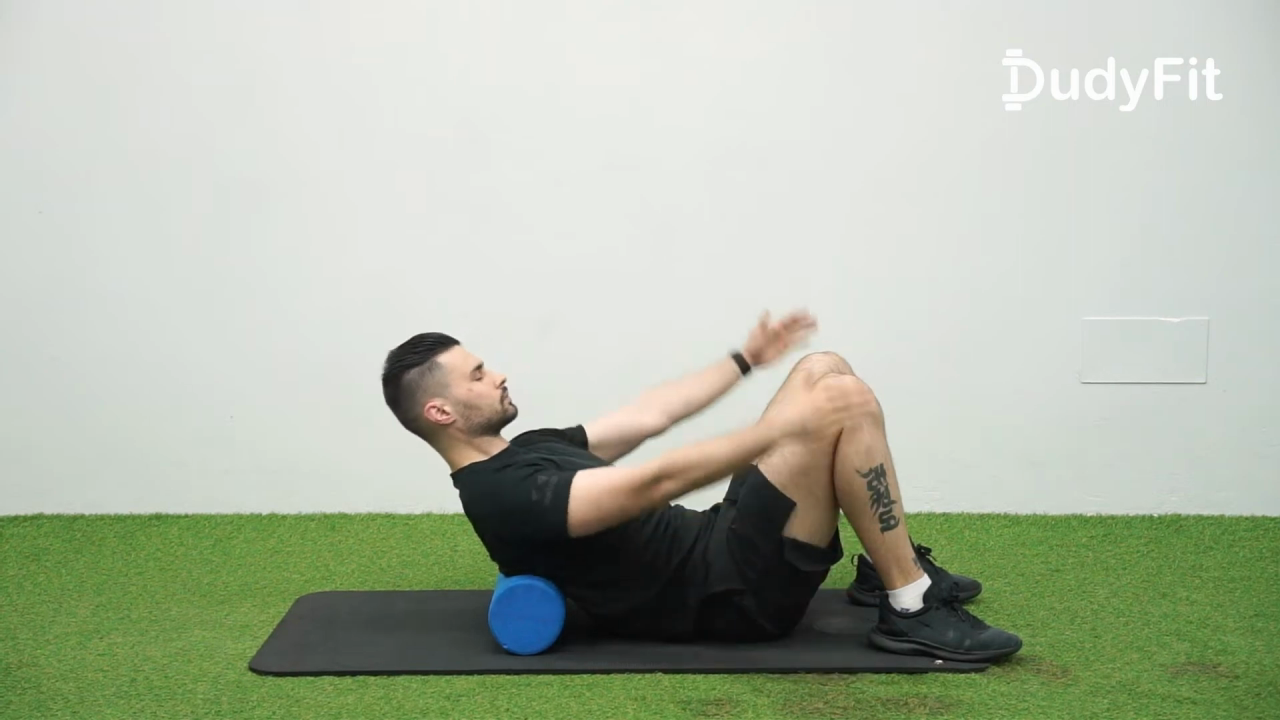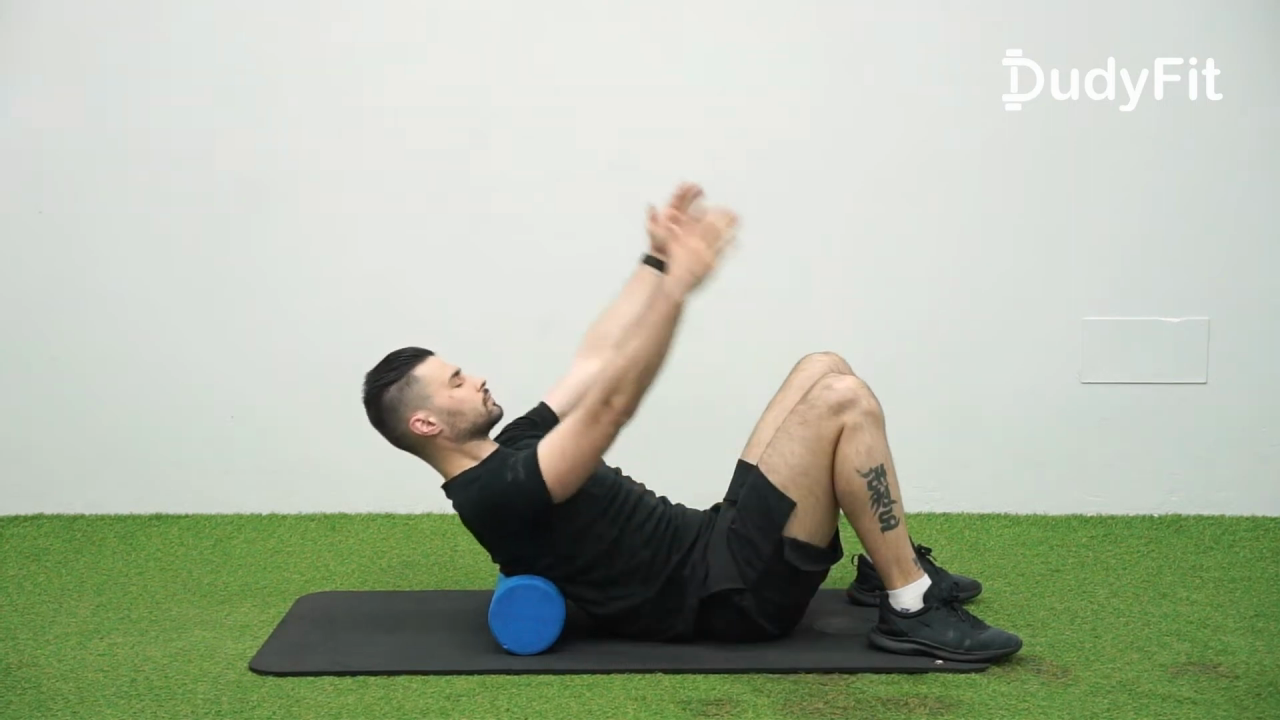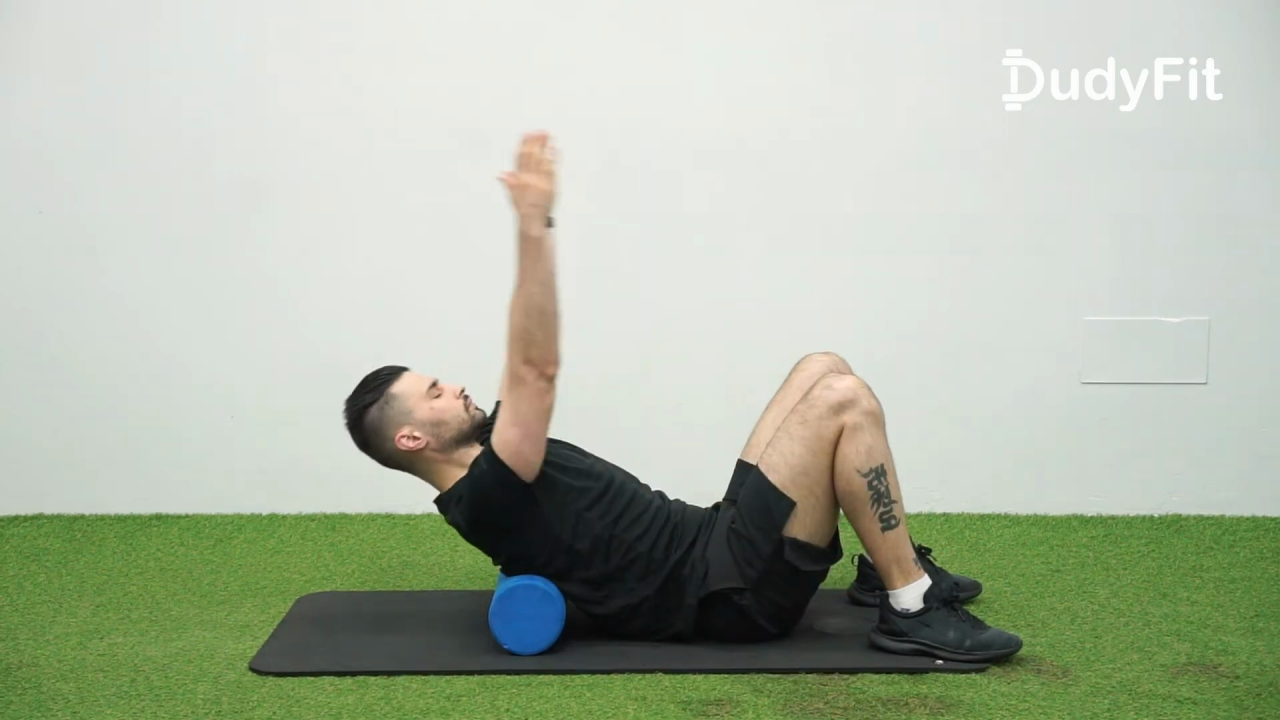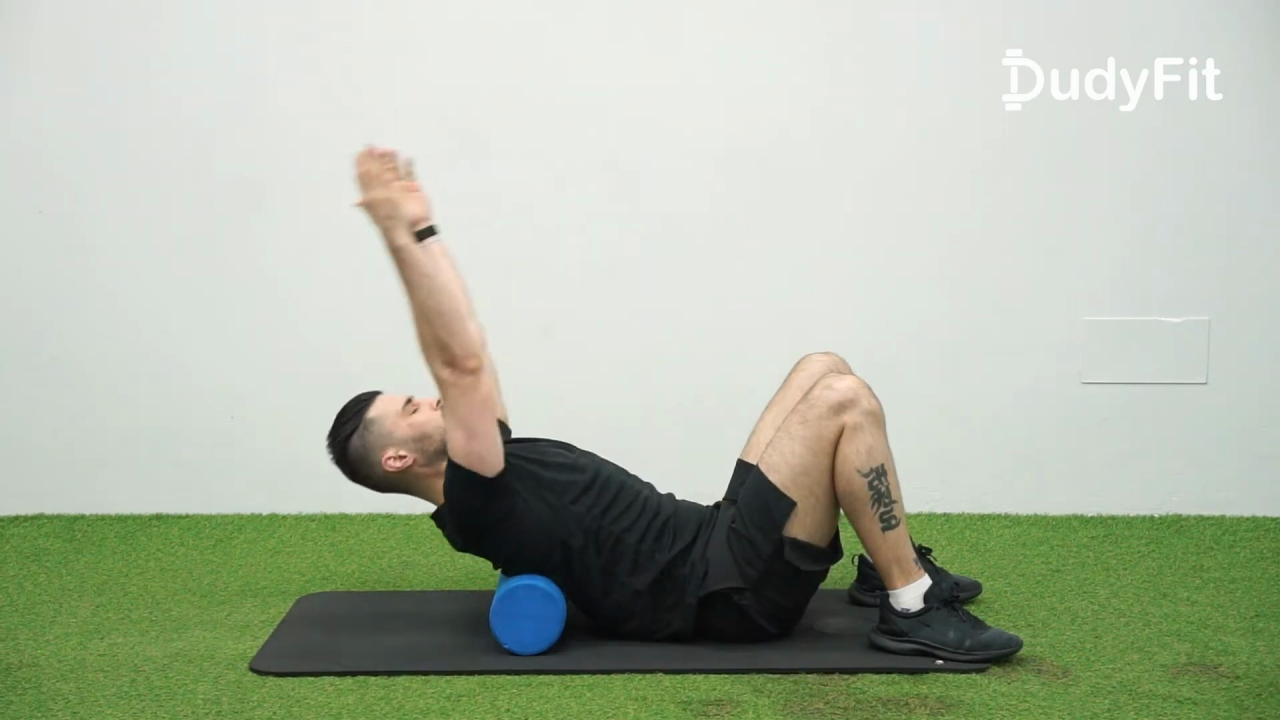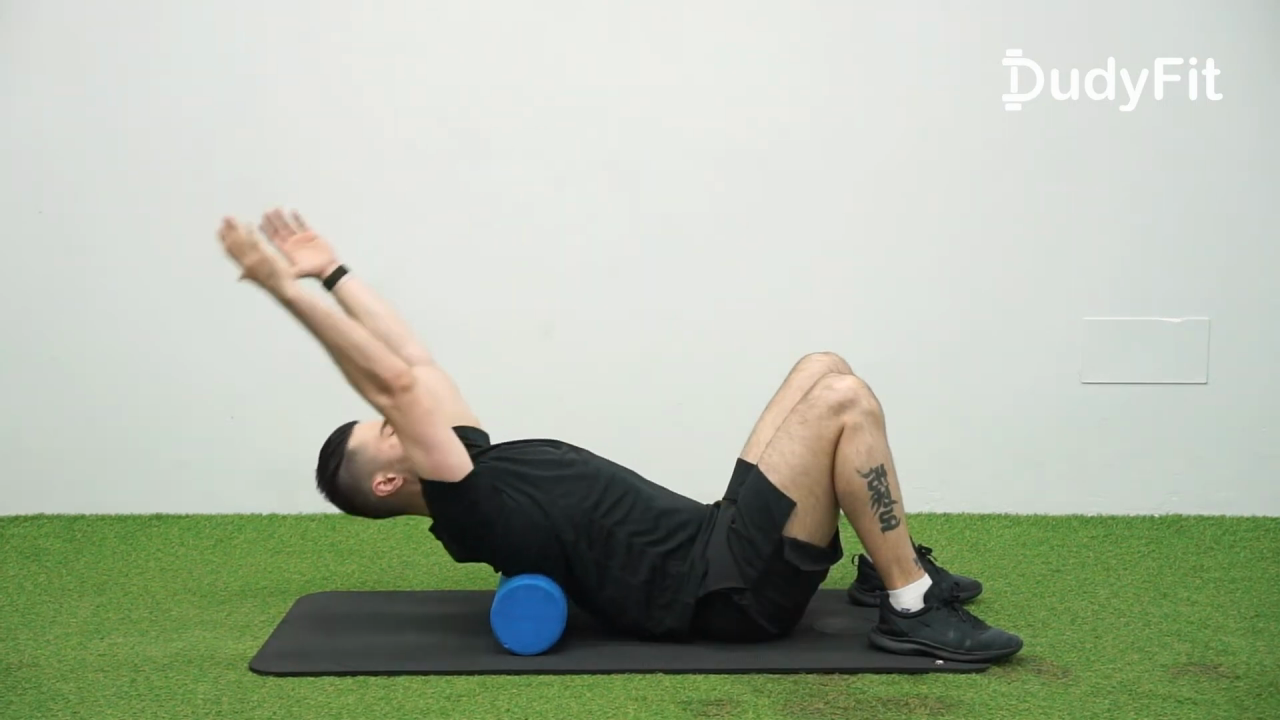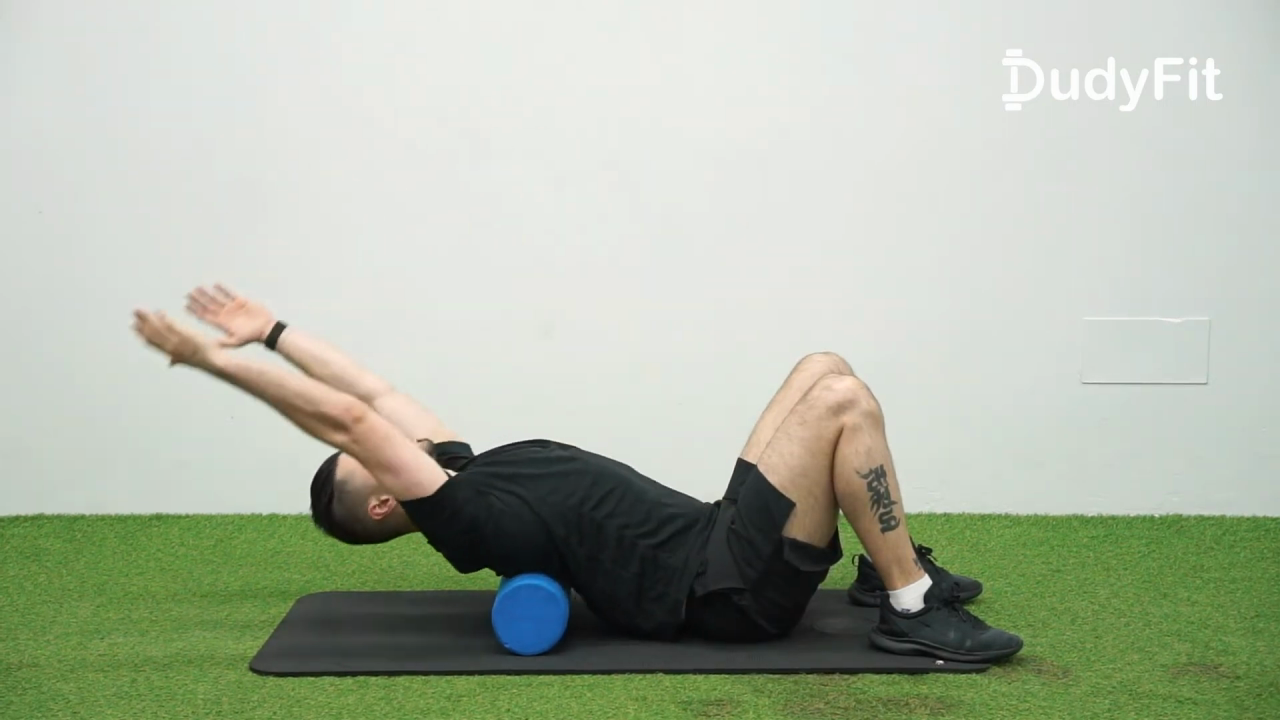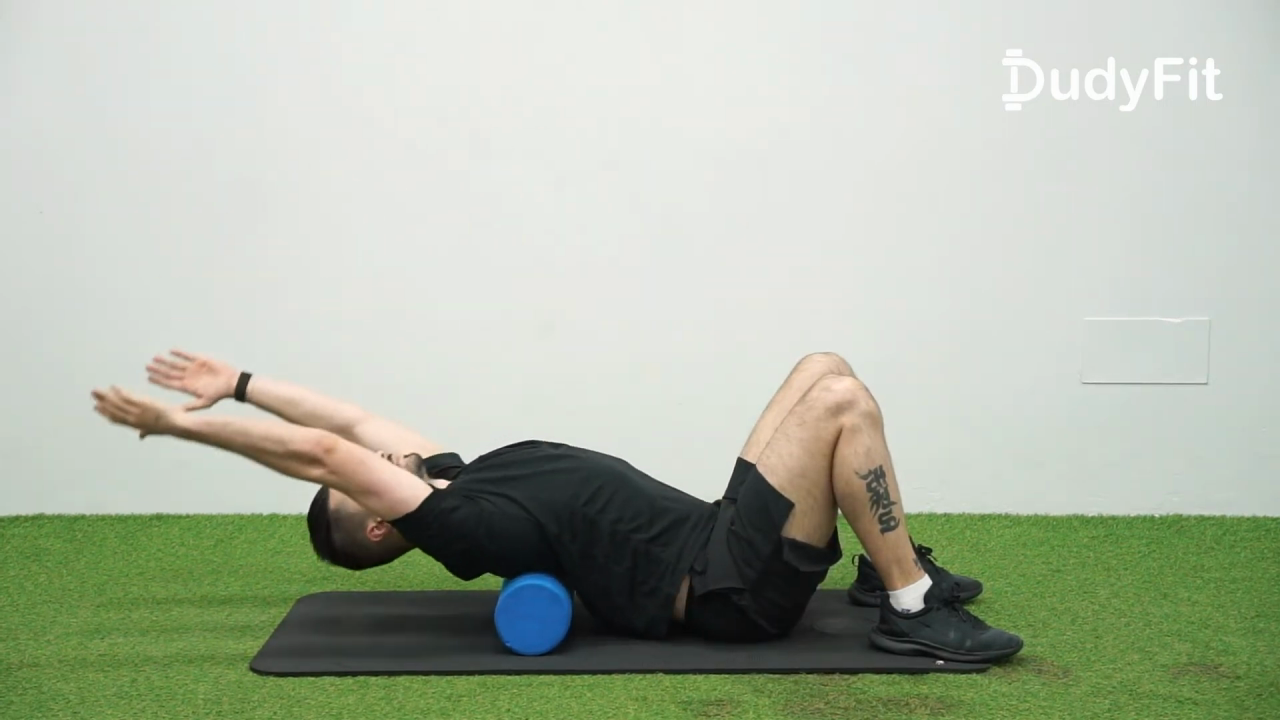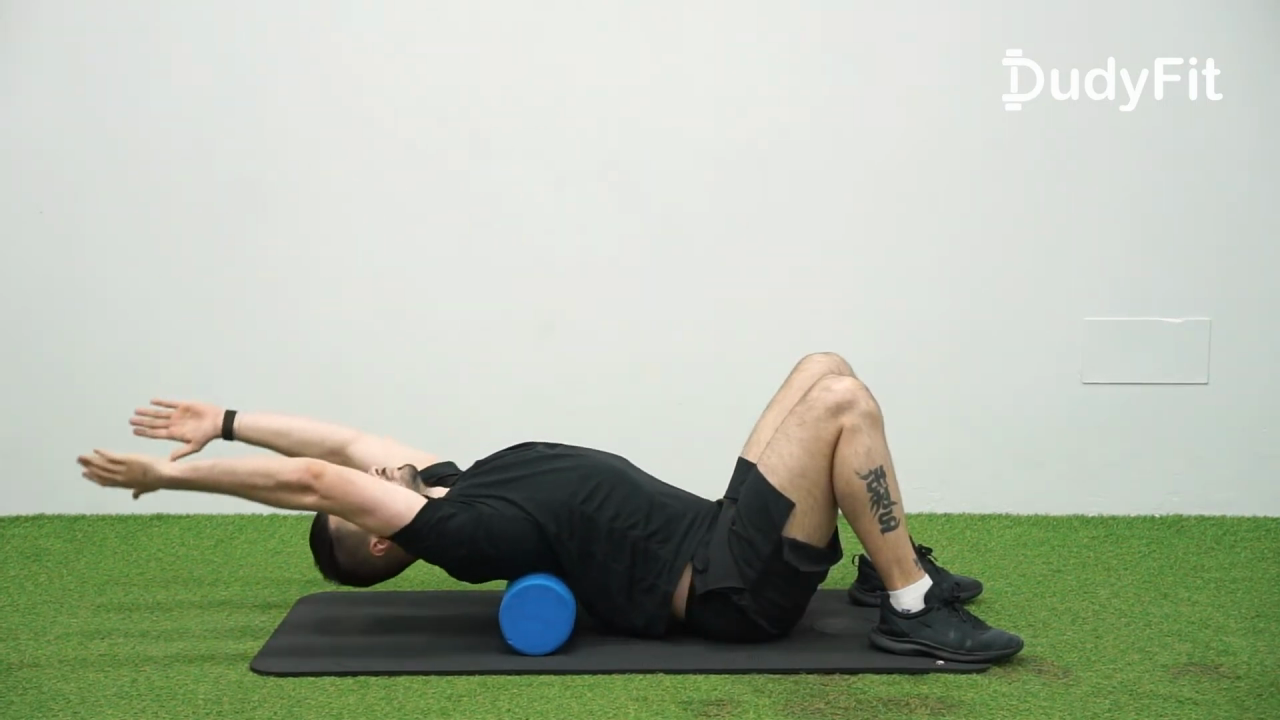
dt=0.2s
person 1, frame 1
left shoulder: (526, 453)
right shoulder: (509, 499)
left elbow: (648, 417)
right elbow: (657, 480)
left wrist: (744, 360)
right wrist: (782, 429)
left hip: (714, 553)
right hip: (726, 586)
left knee: (826, 370)
right knee: (846, 403)
left ankle: (891, 574)
right ankle: (913, 609)
person 1, frame 2
left shoulder: (509, 456)
right shoulder: (498, 496)
left elbow: (595, 366)
right elbow: (610, 404)
left wrist: (659, 263)
right wrist: (680, 286)
left hip: (715, 551)
right hip: (729, 592)
left knee: (824, 372)
right knee: (844, 401)
left ankle: (894, 571)
right ankle: (912, 611)
person 1, frame 3
left shoulder: (495, 462)
right shoulder: (489, 499)
left elbow: (532, 363)
right elbow: (534, 368)
left wrist: (535, 223)
right wrist: (533, 227)
left hip: (716, 550)
right hip: (729, 588)
left knee: (822, 372)
right knee: (845, 403)
left ankle: (896, 570)
right ankle: (912, 611)
person 1, frame 4
left shoulder: (496, 467)
right shoulder: (478, 510)
left elbow: (462, 356)
right elbow: (459, 365)
left wrist: (420, 231)
right wrist: (401, 239)
left hip: (723, 549)
right hip: (728, 589)
left knee: (822, 373)
right knee: (843, 400)
left ankle: (887, 570)
right ankle: (912, 613)
person 1, frame 5
left shoulder: (483, 470)
right shoulder: (474, 516)
left elbow: (414, 367)
right elbow: (393, 385)
left wrist: (331, 275)
right wrist: (287, 289)
left hip: (719, 547)
right hip: (728, 588)
left knee: (823, 372)
right knee: (841, 402)
left ankle: (887, 571)
right ankle: (913, 611)
person 1, frame 6
left shoulder: (469, 475)
right shoulder: (465, 520)
left elbow: (376, 396)
right elbow: (350, 420)
left wrist: (269, 334)
right wrist: (215, 361)
left hip: (719, 547)
right hip: (729, 583)
left knee: (824, 373)
right knee: (841, 403)
left ankle: (891, 571)
right ankle: (912, 611)
person 1, frame 7
left shoulder: (459, 482)
right shoulder: (460, 527)
left elbow: (355, 421)
right elbow: (329, 452)
left wrist: (234, 388)
right wrist: (185, 425)
left hip: (720, 544)
right hip: (730, 585)
left knee: (825, 371)
right knee: (842, 403)
left ankle: (894, 571)
right ankle: (914, 610)
person 1, frame 8
left shoulder: (458, 488)
right shoulder: (461, 532)
left elbow: (345, 443)
right elbow: (318, 475)
left wrist: (222, 423)
right wrist: (173, 475)
left hip: (723, 542)
right hip: (734, 583)
left knee: (826, 371)
right knee: (844, 403)
left ankle: (897, 571)
right ankle: (913, 610)
